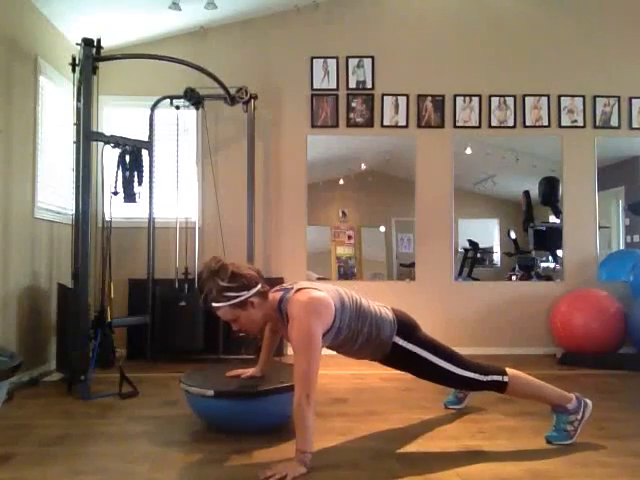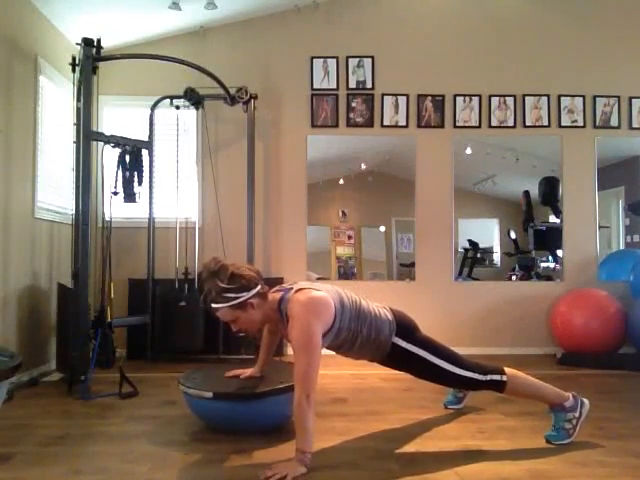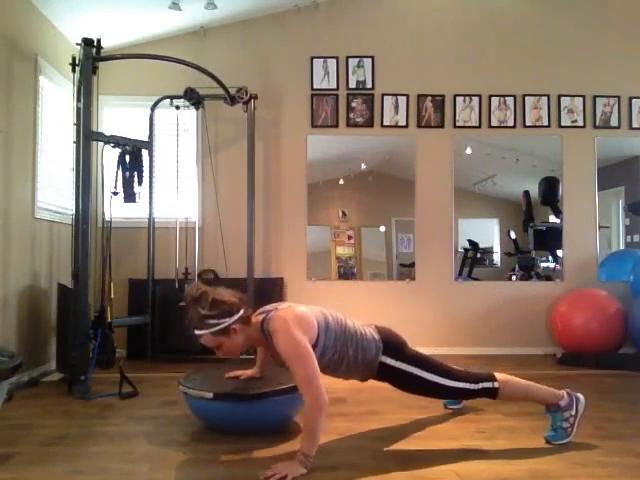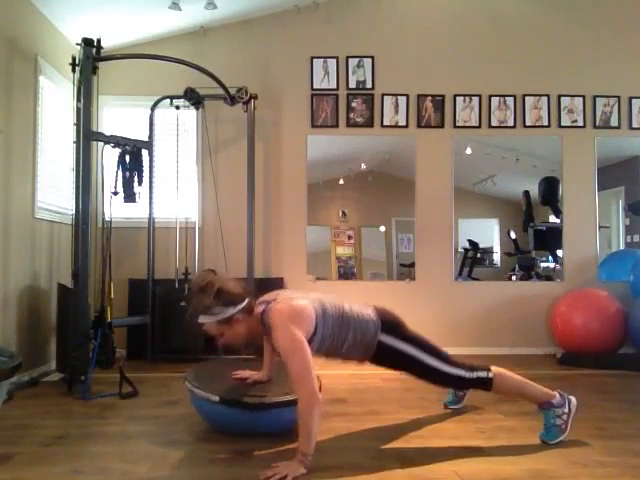
dt=0.5s
person 1, frame 1
left shoulder: (303, 312)
right shoulder: (273, 298)
left elbow: (305, 396)
right elbow: (274, 327)
right wrist: (259, 368)
left hip: (395, 337)
right hip: (380, 331)
left knee: (479, 376)
left ankle: (570, 404)
right ankle: (462, 389)
person 1, frame 2
left shoulder: (303, 312)
right shoulder: (274, 299)
left elbow: (305, 395)
right elbow: (273, 328)
right wrist: (258, 368)
left hip: (394, 337)
right hip: (379, 332)
left knee: (479, 375)
left ankle: (568, 403)
right ankle: (461, 390)
person 1, frame 3
left shoulder: (284, 330)
right shoulder: (258, 319)
left elbow: (317, 402)
right wrist: (257, 369)
left hip: (381, 355)
right hip: (368, 345)
left knee: (469, 385)
left ankle: (563, 401)
right ankle: (461, 379)
person 1, frame 4
left shoulder: (283, 322)
right shoulder: (258, 310)
left elbow: (310, 397)
right wrist: (265, 372)
left hip: (381, 336)
right hip: (365, 337)
left knee: (465, 374)
left ankle: (555, 402)
right ankle: (461, 387)
